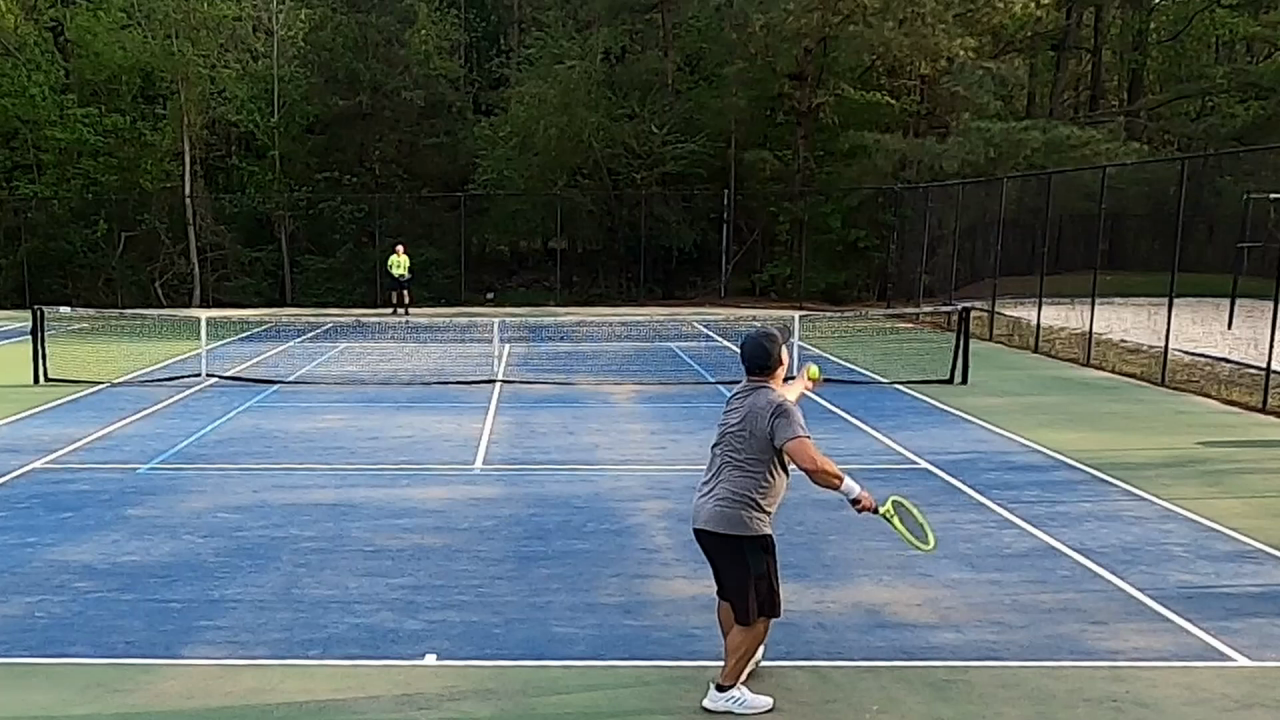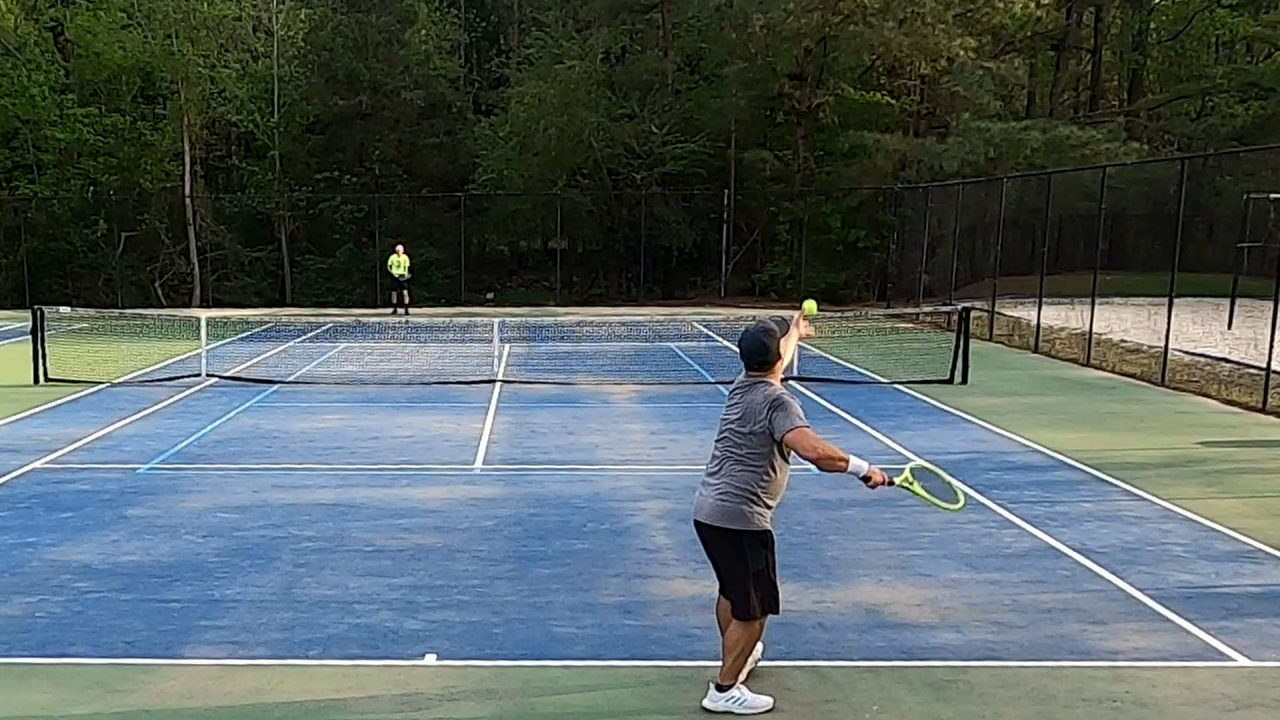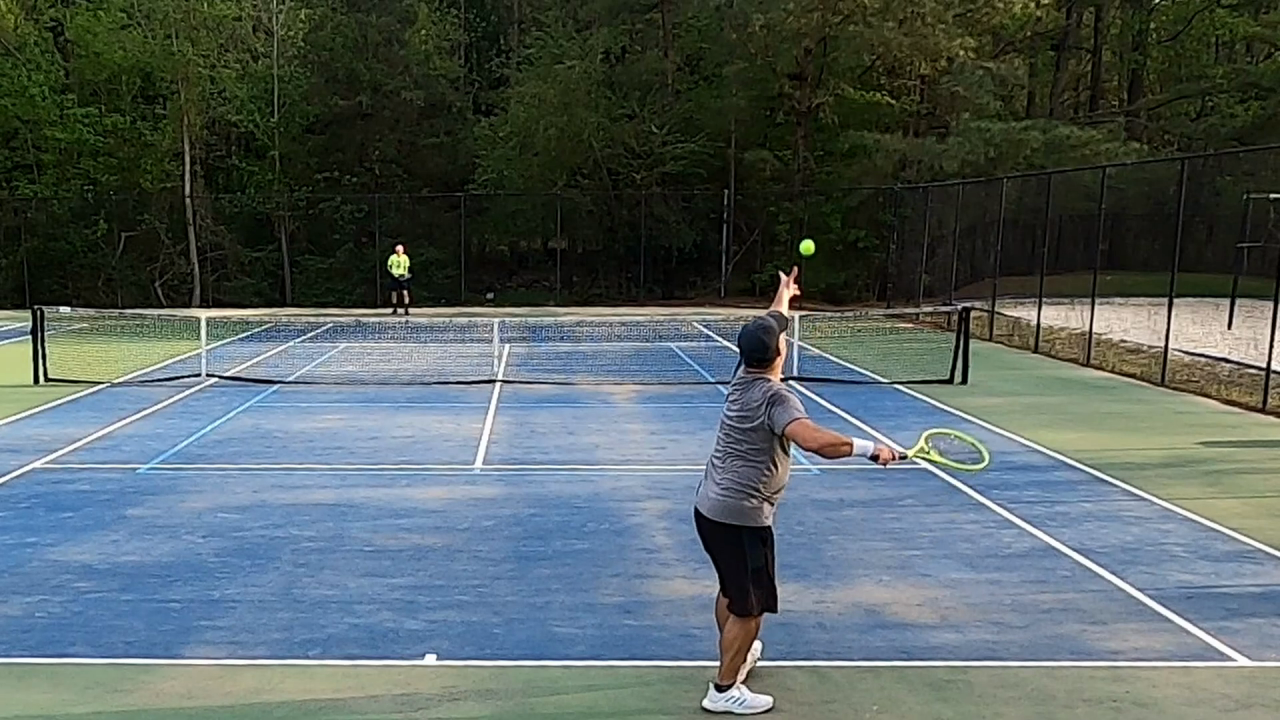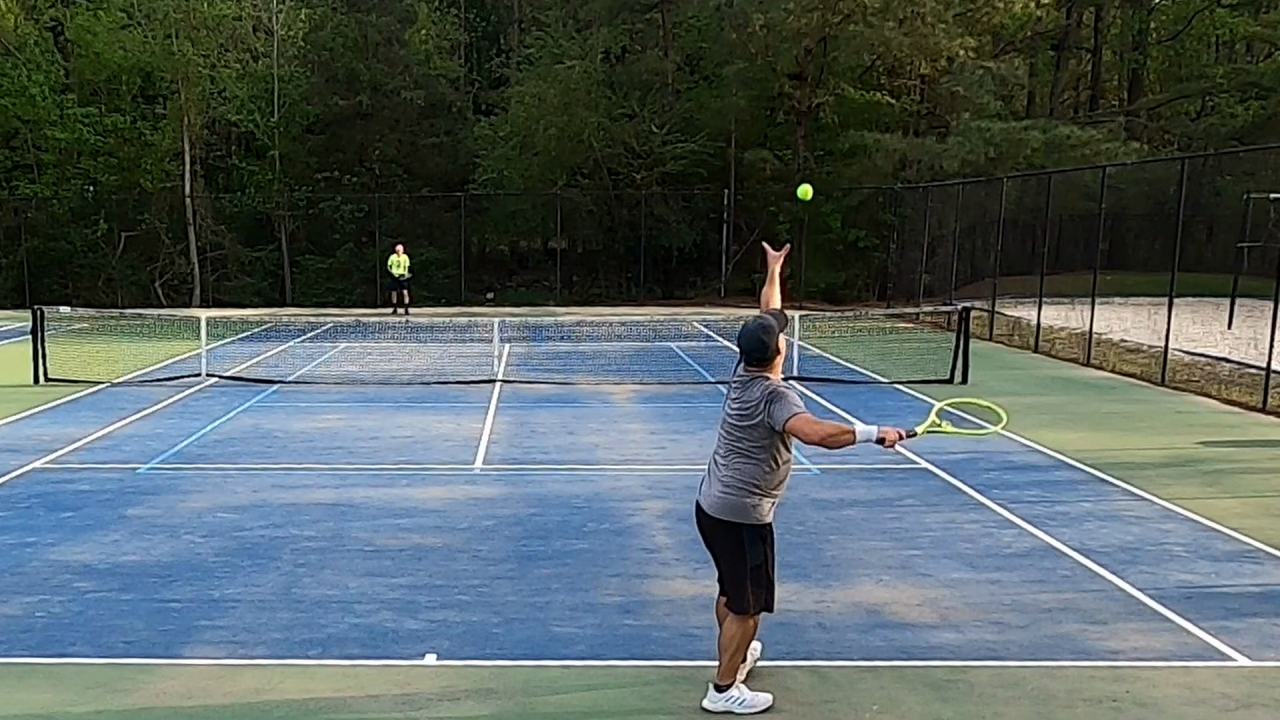
dt=0.5s
person 1, frame 1
left shoulder: (741, 394)
right shoulder: (779, 408)
right elbow: (811, 463)
left wrist: (799, 386)
right wrist: (853, 490)
left hip: (707, 516)
right hip: (740, 524)
left knee: (733, 595)
right knee: (757, 612)
left ankle: (738, 658)
right ankle: (725, 690)
person 1, frame 2
left shoulder: (743, 385)
right shoulder: (777, 401)
left elbow: (771, 360)
right elbow: (814, 451)
left wrist: (793, 333)
right wrist: (862, 468)
left hip: (708, 511)
right hip: (741, 519)
left knee: (731, 594)
right knee: (753, 610)
left ankle: (736, 657)
right ankle: (724, 689)
person 1, frame 3
left shoulder: (744, 375)
right shoulder: (776, 396)
left elbow: (765, 328)
right elbow: (815, 440)
left wrist: (783, 294)
right wrist: (870, 448)
left hip: (710, 506)
right hip: (741, 516)
left knee: (731, 593)
right knee: (749, 607)
left ankle: (736, 655)
right ankle: (724, 689)
person 1, frame 4
left shoulder: (744, 372)
right shoulder: (776, 395)
left elbow: (765, 317)
right elbow: (817, 432)
left wrist: (774, 270)
right wrist: (874, 433)
left hip: (712, 505)
right hip: (742, 515)
left knee: (731, 594)
right knee: (746, 606)
left ankle: (735, 655)
right ankle: (724, 689)
